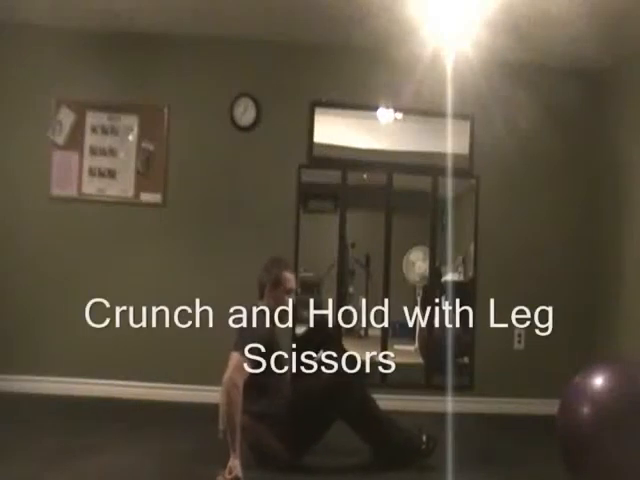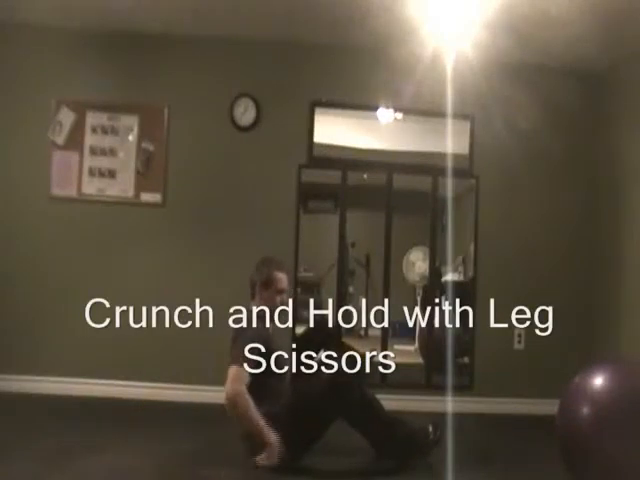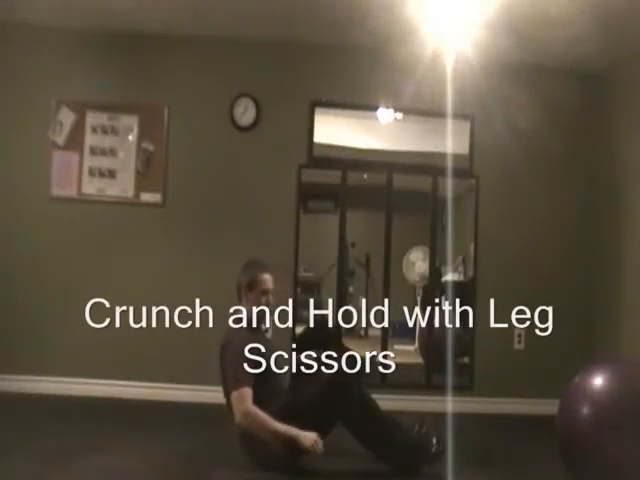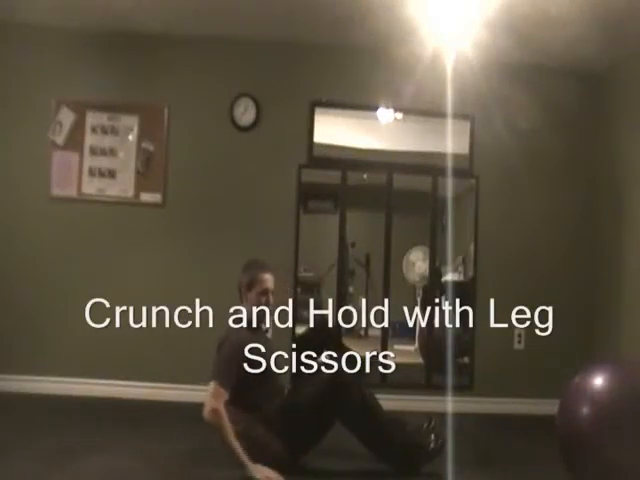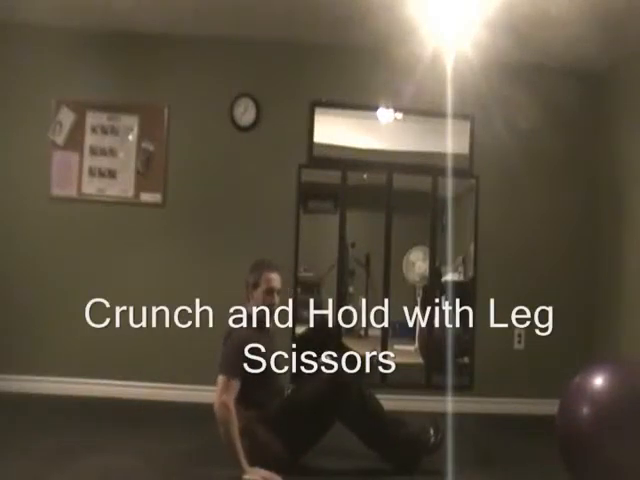
dt=0.3s
person 1, frame 1
left shoulder: (260, 323)
right shoulder: (258, 329)
right elbow: (232, 383)
right wrist: (235, 456)
left hip: (277, 421)
right hip: (275, 440)
right knee: (341, 381)
right ankle: (398, 447)
person 1, frame 2
left shoulder: (259, 329)
right shoulder: (251, 336)
right elbow: (233, 392)
right wrist: (268, 438)
left hip: (282, 418)
right hip: (277, 440)
right knee: (340, 381)
right ankle: (404, 443)
person 1, frame 3
left shoulder: (254, 331)
right shoulder: (239, 343)
right elbow: (243, 413)
right wrist: (298, 435)
left hip: (279, 418)
right hip: (272, 445)
right knee: (339, 382)
right ankle: (405, 451)
person 1, frame 4
left shoulder: (256, 332)
right shoulder: (236, 342)
right elbow: (212, 408)
left hip: (279, 423)
right hip: (271, 445)
right knee: (338, 382)
right ankle: (404, 451)
person 1, frame 5
left shoulder: (262, 331)
right shoulder: (241, 338)
right elbow: (223, 403)
left hip: (278, 423)
right hip: (270, 445)
right knee: (338, 381)
right ankle: (405, 448)
